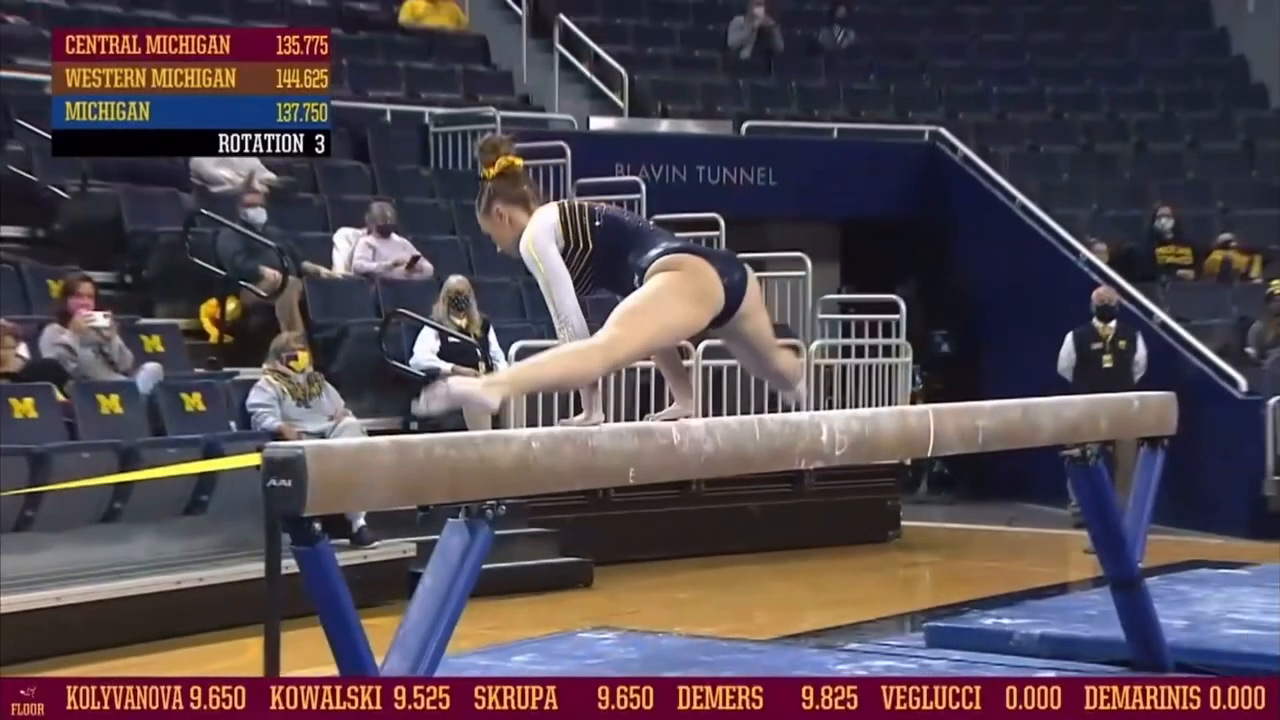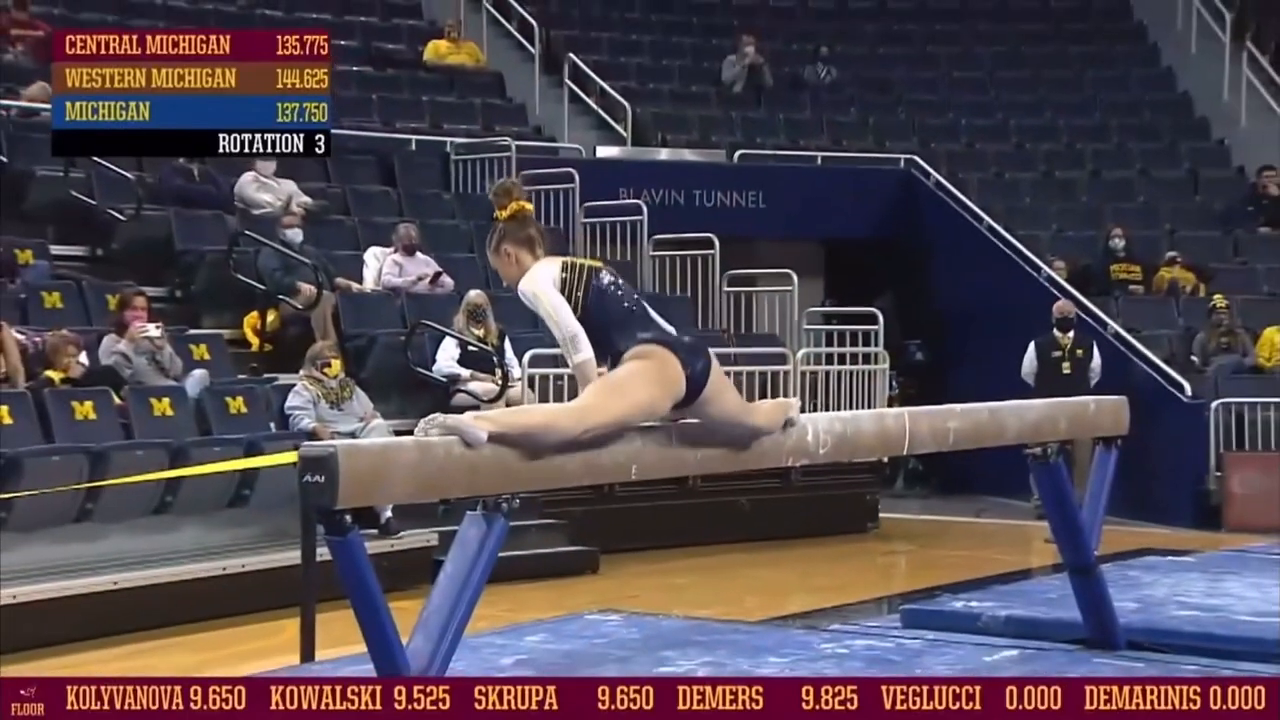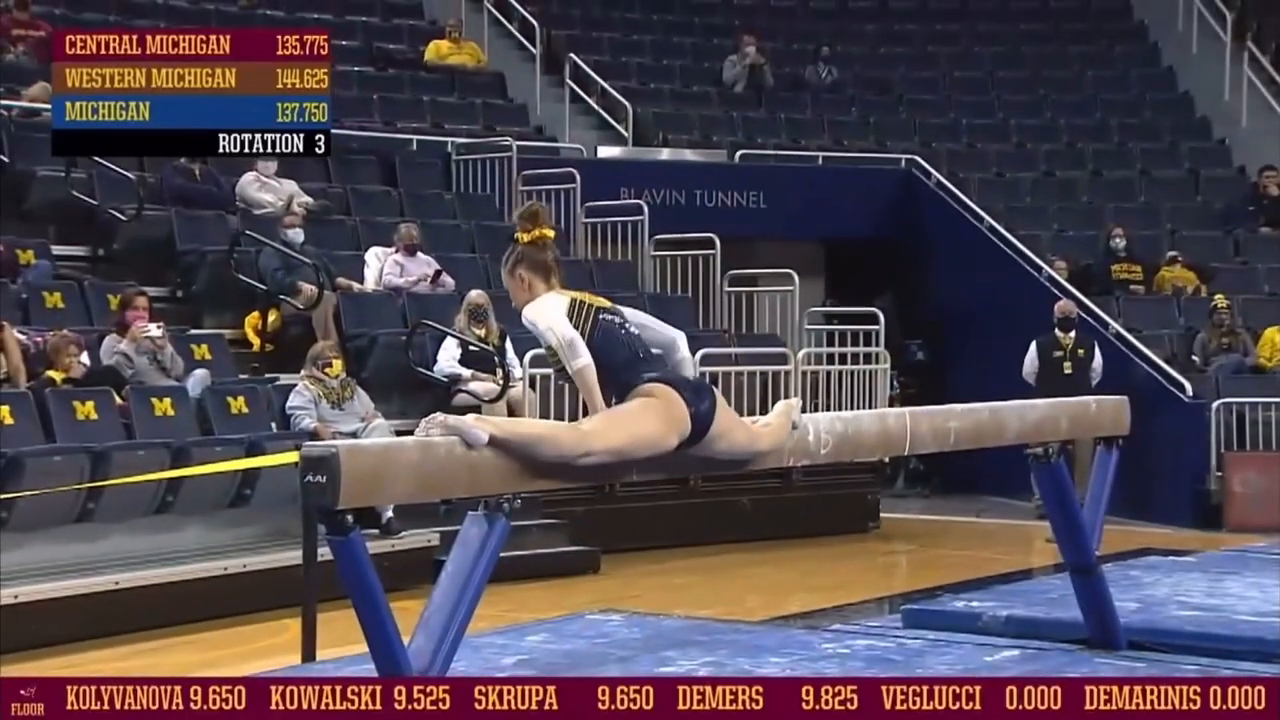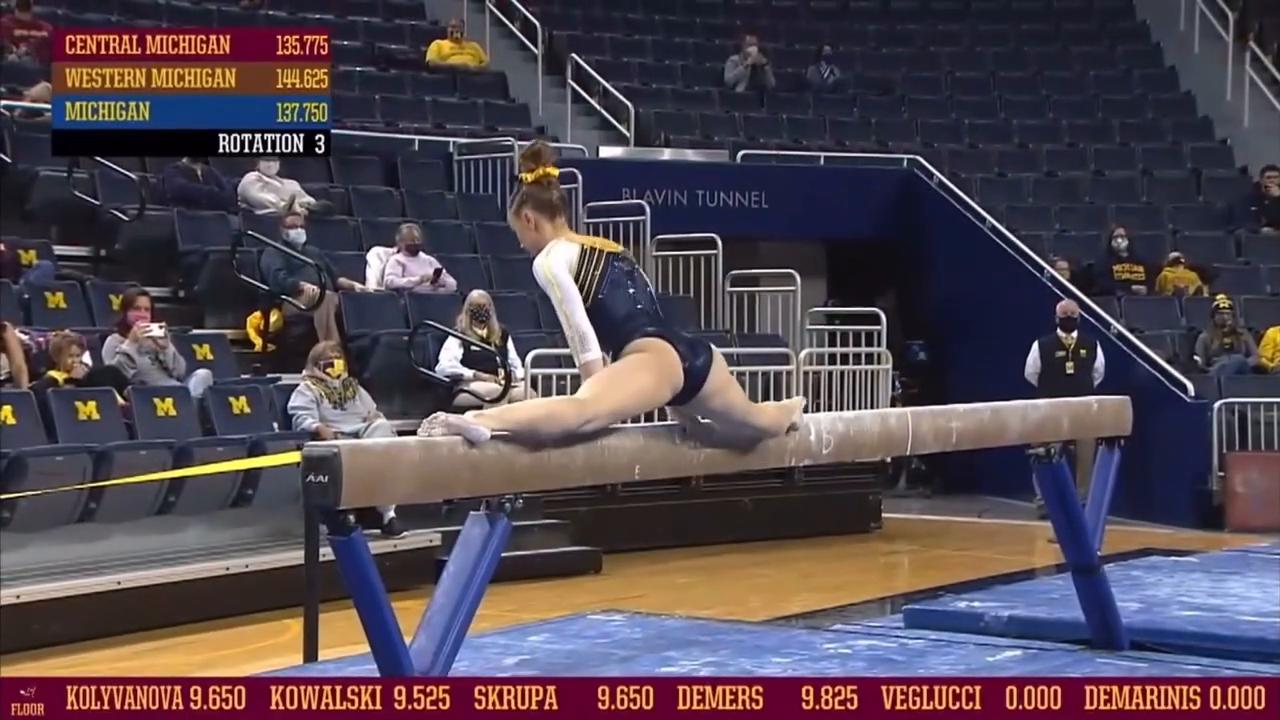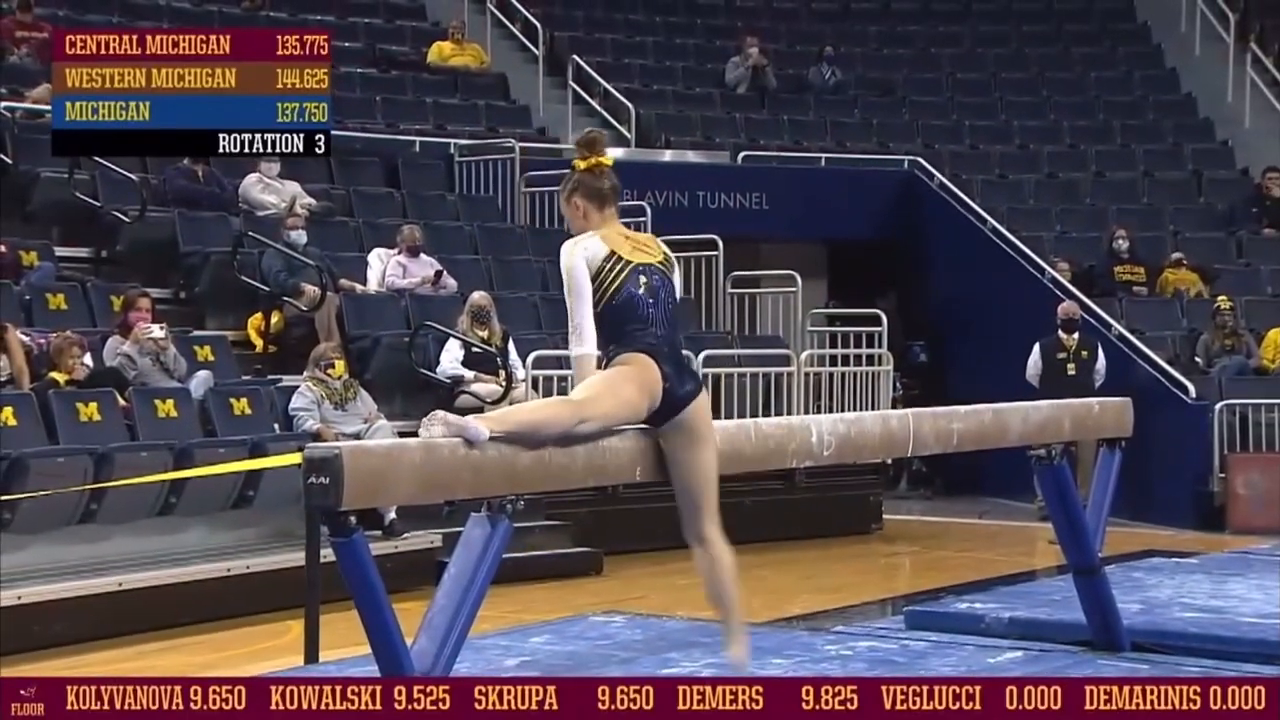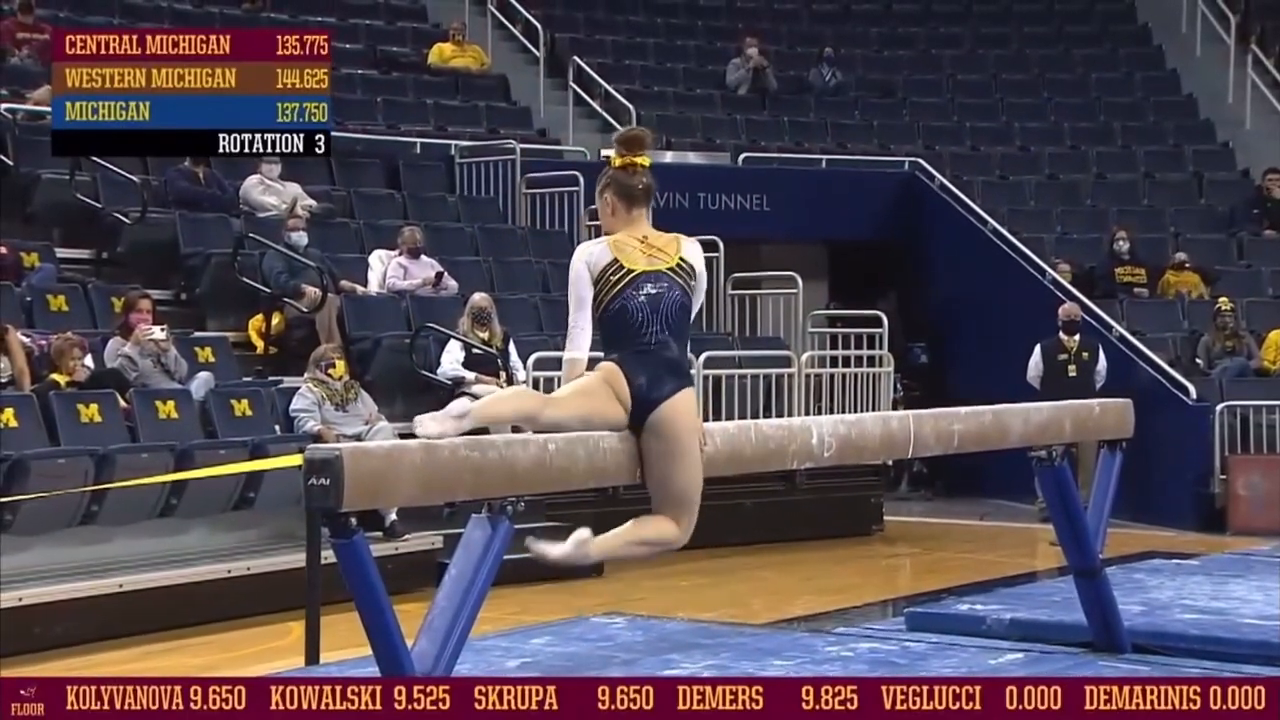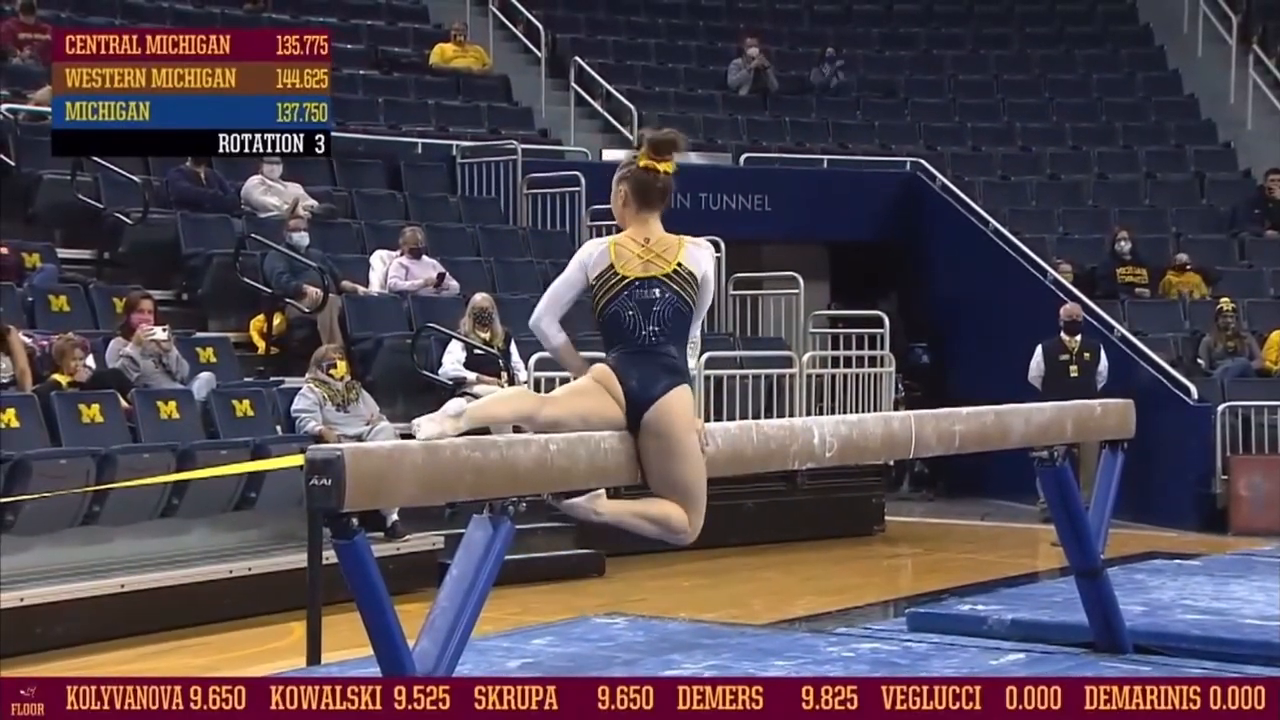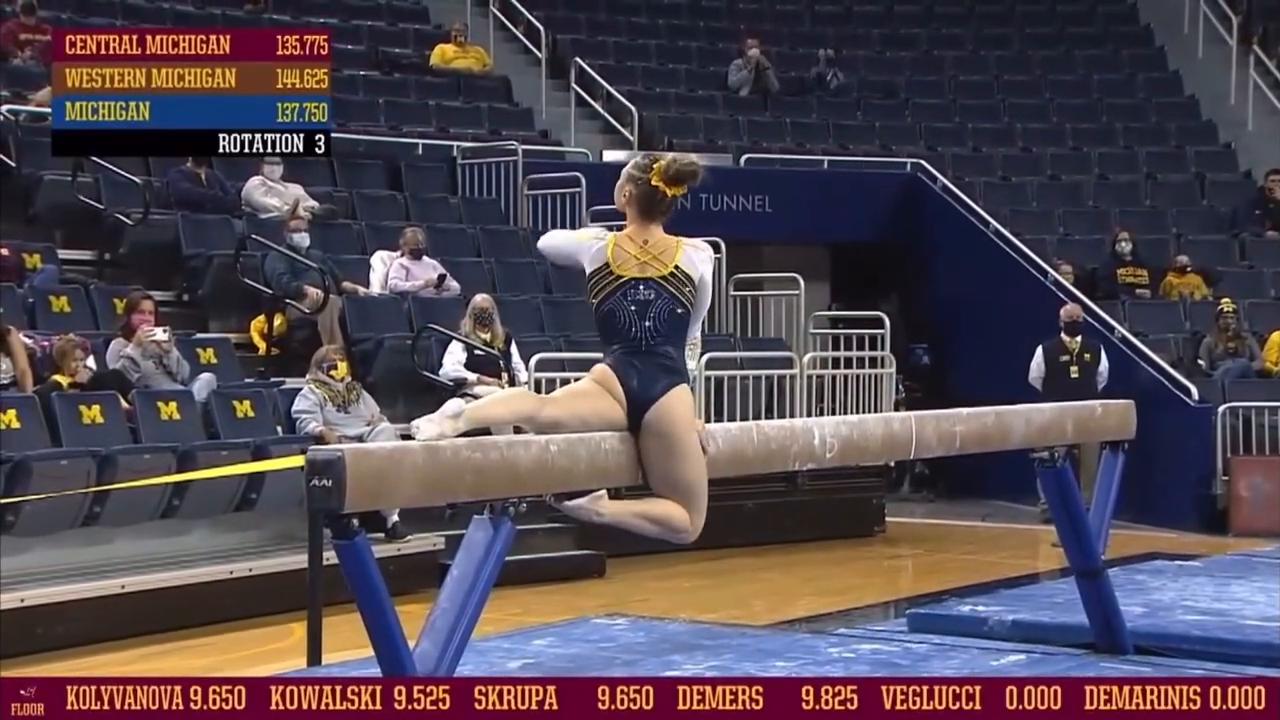
dt=0.3s
person 1, frame 1
left shoulder: (536, 232)
right shoulder: (584, 218)
left elbow: (571, 325)
right elbow: (651, 322)
left wrist: (591, 407)
left hip: (689, 277)
right hip: (726, 271)
right knee: (767, 358)
left ankle: (485, 392)
right ankle: (796, 380)
person 1, frame 2
left shoulder: (534, 279)
right shoulder: (587, 272)
left elbow: (575, 342)
left wrist: (594, 401)
right wrist: (678, 399)
left hip: (658, 368)
right hip: (692, 356)
left ankle: (475, 423)
person 1, frame 3
left shoulder: (539, 309)
right shoulder: (603, 306)
left elbow: (575, 352)
left wrist: (600, 422)
left hip: (660, 408)
right hip: (696, 402)
left ankle: (476, 428)
person 1, frame 4
left shoulder: (550, 259)
right shoulder: (611, 250)
left elbow: (583, 339)
left wrist: (597, 399)
left hip: (654, 359)
right hip: (693, 353)
left ankle: (477, 422)
person 1, frame 5
left shoulder: (578, 249)
right shoulder: (660, 250)
left elbow: (584, 339)
left wrist: (584, 396)
left hip: (638, 371)
right hip: (686, 382)
right knee: (705, 528)
left ankle: (477, 423)
right ankle: (736, 640)
person 1, frame 6
left shoulder: (591, 255)
right shoulder: (692, 255)
left elbow: (577, 342)
left wrist: (567, 410)
left hip: (620, 385)
right hip: (674, 395)
right knee: (674, 525)
left ankle: (464, 417)
right ankle: (586, 548)
person 1, frame 7
left shoulder: (597, 252)
right shoulder: (701, 255)
left elbow: (543, 322)
left wrist: (579, 371)
left hip: (615, 383)
right hip: (667, 392)
right knee: (685, 521)
left ankle: (462, 417)
right ankle: (597, 507)
person 1, frame 8
left shoulder: (595, 245)
right shoulder: (698, 256)
left elbow: (547, 242)
left hip: (615, 384)
right hip: (667, 392)
right knee: (687, 522)
left ankle: (461, 417)
right ankle: (601, 507)
person 2, frame 1
left shoulder: (1132, 336)
right shoulder: (1077, 336)
left elbow: (1139, 366)
right elbow: (1065, 368)
left wrist: (1125, 385)
right wrist: (1083, 386)
left knee: (1124, 460)
right ankle: (1080, 507)
person 2, frame 2
left shoulder: (1088, 345)
right shoulder: (1038, 345)
left elbow: (1095, 373)
right elbow: (1027, 373)
left wrist: (1082, 389)
right wrist: (1044, 390)
left knee: (1081, 458)
right ankle: (1042, 500)
person 2, frame 3
left shoulder: (1089, 344)
right shoulder: (1040, 345)
left elbow: (1096, 372)
right elbow: (1029, 373)
left wrist: (1083, 389)
right wrist: (1045, 389)
right ankle: (1042, 500)
person 2, frame 4
left shoulder: (1091, 344)
right shoulder: (1042, 345)
left elbow: (1098, 372)
right elbow: (1030, 373)
left wrist: (1085, 389)
right wrist: (1048, 389)
left knee: (1084, 457)
left ankle: (1083, 500)
right ankle: (1044, 500)
person 2, frame 5
left shoulder: (1093, 346)
right shoulder: (1043, 346)
left elbow: (1099, 374)
right elbow: (1032, 375)
left wrist: (1086, 390)
right wrist: (1049, 391)
left knee: (1085, 459)
right ankle: (1045, 502)
person 2, frame 6
left shoulder: (1093, 347)
right shoulder: (1044, 348)
left elbow: (1100, 375)
right elbow: (1033, 376)
left wrist: (1087, 392)
right wrist: (1050, 393)
left knee: (1086, 461)
left ankle: (1085, 503)
right ankle: (1046, 504)
person 2, frame 7
left shoulder: (1095, 348)
right shoulder: (1046, 348)
left elbow: (1102, 376)
right elbow: (1034, 377)
left wrist: (1088, 393)
right wrist: (1052, 393)
left knee: (1088, 461)
left ankle: (1086, 504)
right ankle: (1047, 504)
person 2, frame 8
left shoulder: (1095, 349)
right shoulder: (1046, 349)
left elbow: (1102, 377)
right elbow: (1035, 378)
left wrist: (1089, 394)
right wrist: (1052, 395)
left knee: (1088, 462)
left ankle: (1087, 505)
right ankle: (1048, 505)
person 3, frame 1
left shoulder: (318, 381)
right shoulder: (268, 385)
left elbow: (340, 408)
right elbow: (261, 417)
left wrist: (343, 415)
right wrist: (282, 428)
left hip: (332, 433)
right hip: (300, 439)
person 3, frame 2
left shoulder: (350, 386)
right shoulder: (304, 390)
left elbow: (370, 410)
right elbow: (298, 418)
left wrist: (372, 416)
right wrist: (316, 428)
left hip: (362, 433)
right hip: (334, 438)
person 3, frame 3
left shoulder: (351, 386)
right shoulder: (305, 390)
left elbow: (372, 410)
right elbow: (299, 418)
left wrist: (373, 416)
right wrist: (317, 428)
left hip: (363, 432)
right hip: (335, 438)
person 3, frame 4
left shoulder: (353, 385)
right shoulder: (307, 390)
left elbow: (374, 410)
right elbow: (301, 418)
left wrist: (375, 416)
right wrist: (319, 428)
left hip: (366, 433)
right hip: (336, 438)
left knee: (383, 427)
person 3, frame 5
left shoulder: (353, 387)
right shoulder: (308, 391)
left elbow: (375, 412)
right elbow: (303, 420)
left wrist: (376, 417)
right wrist: (321, 429)
left hip: (366, 434)
right hip: (337, 439)
left knee: (383, 428)
person 3, frame 6
left shoulder: (354, 388)
right shoulder: (309, 392)
left elbow: (375, 412)
right elbow: (303, 421)
left wrist: (376, 419)
right wrist: (321, 430)
left hip: (368, 436)
right hip: (338, 441)
left knee: (384, 430)
person 3, frame 7
left shoulder: (356, 389)
right shoulder: (310, 392)
left elbow: (377, 414)
right elbow: (305, 421)
left wrist: (378, 420)
right wrist: (323, 431)
left hip: (369, 436)
right hip: (339, 441)
left knee: (385, 430)
person 3, frame 8
left shoulder: (357, 390)
right shoulder: (311, 393)
left elbow: (377, 414)
right elbow: (305, 422)
left wrist: (379, 421)
right wrist: (323, 431)
left hip: (370, 437)
right hip: (340, 442)
left knee: (386, 431)
